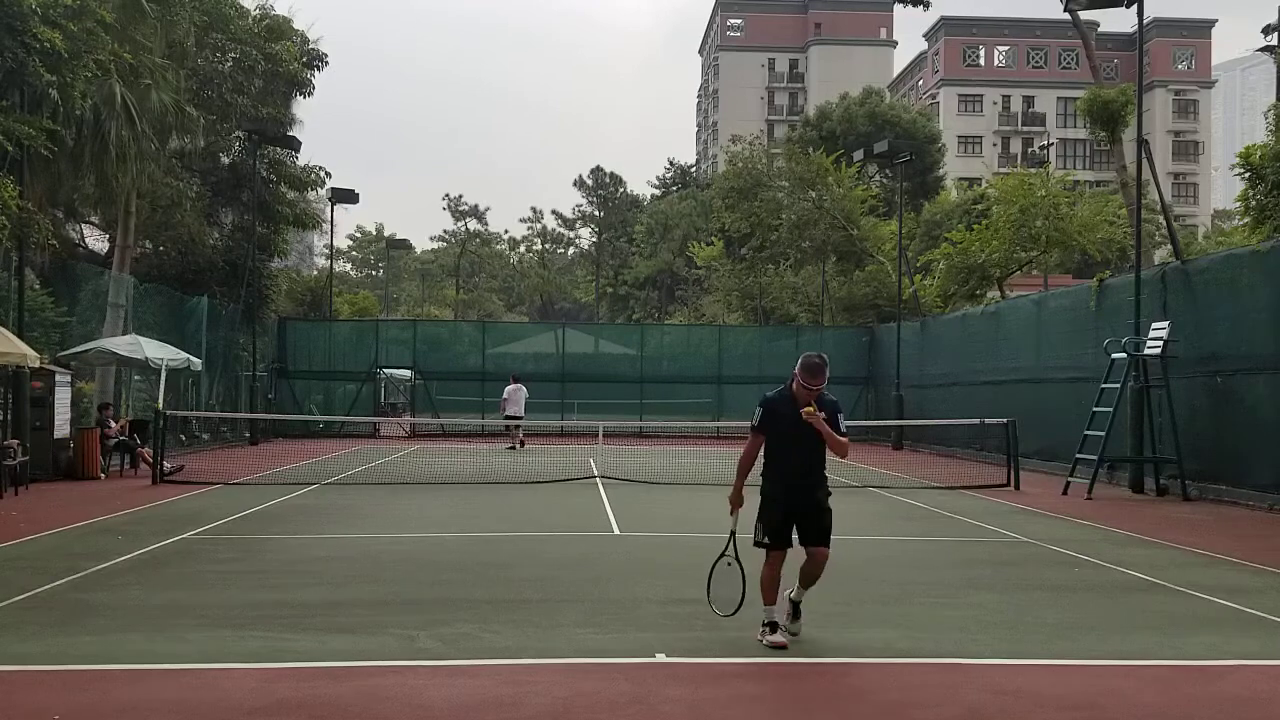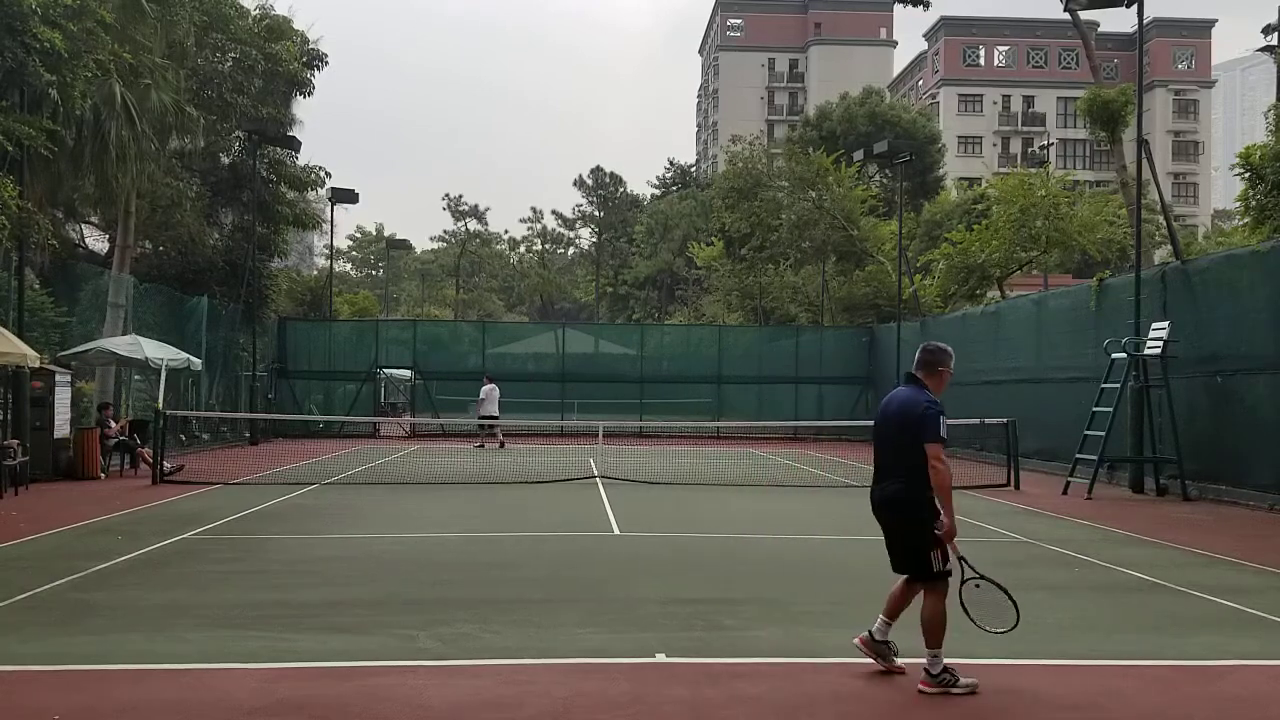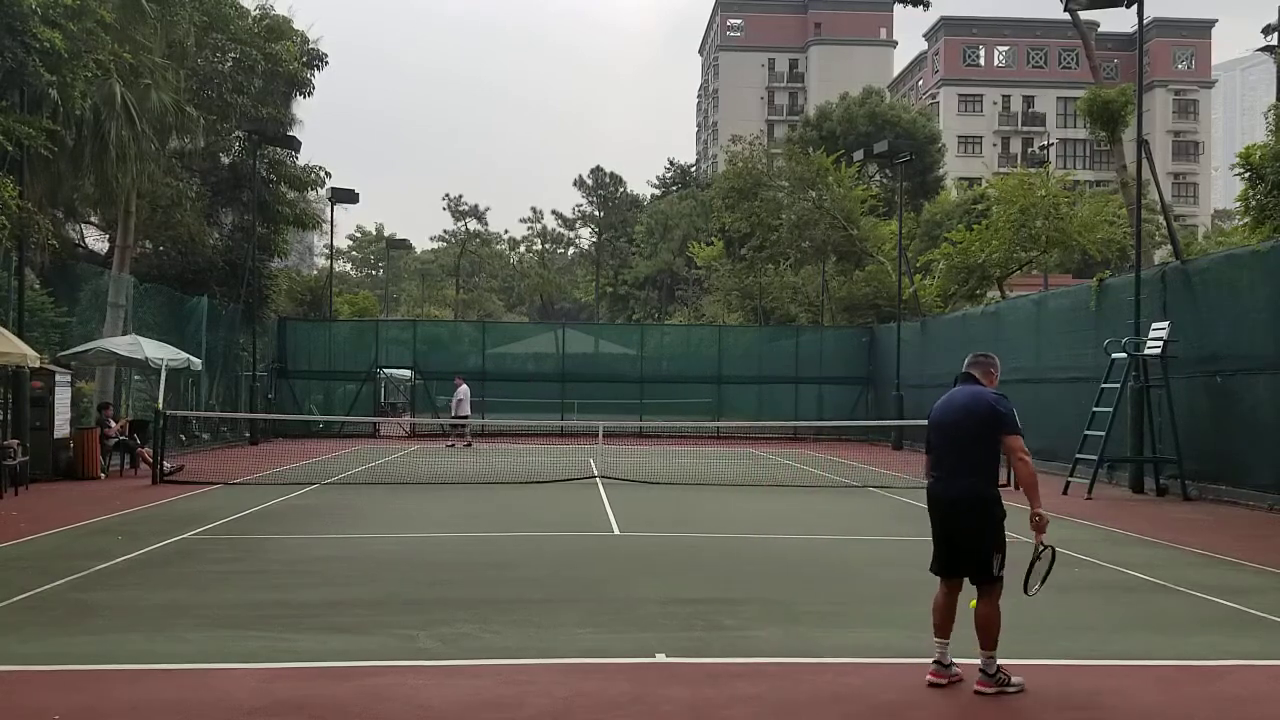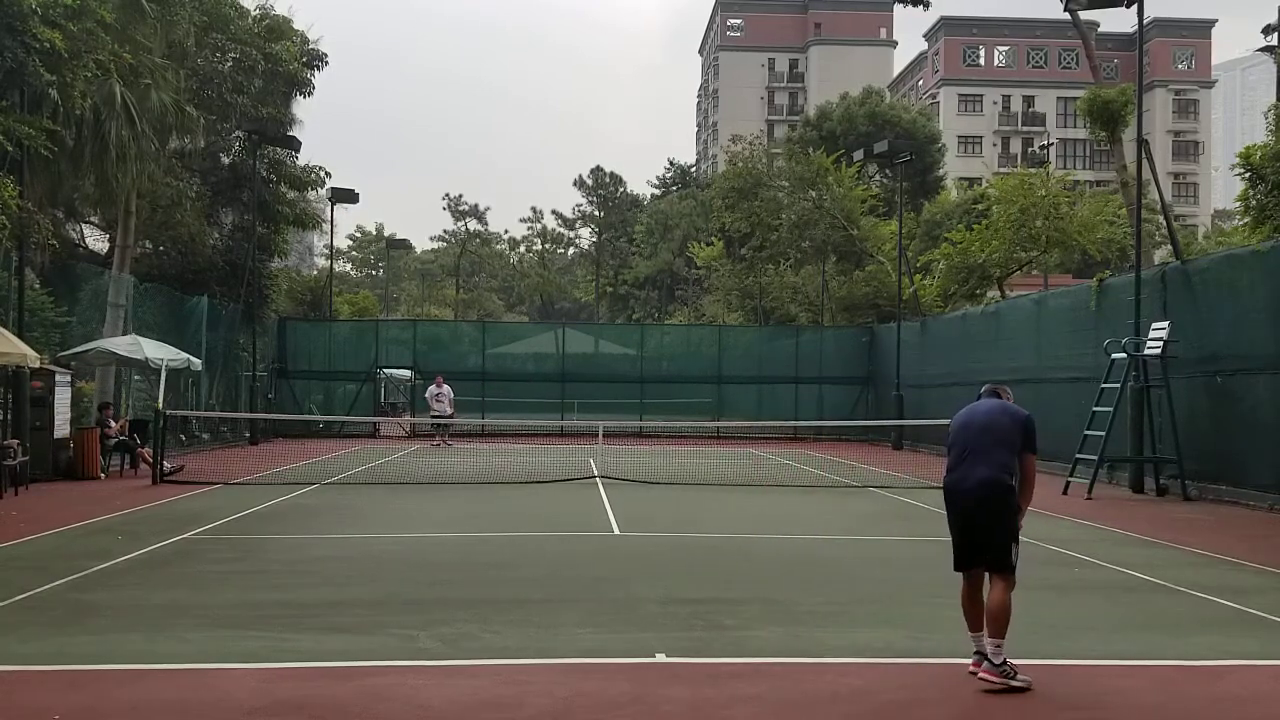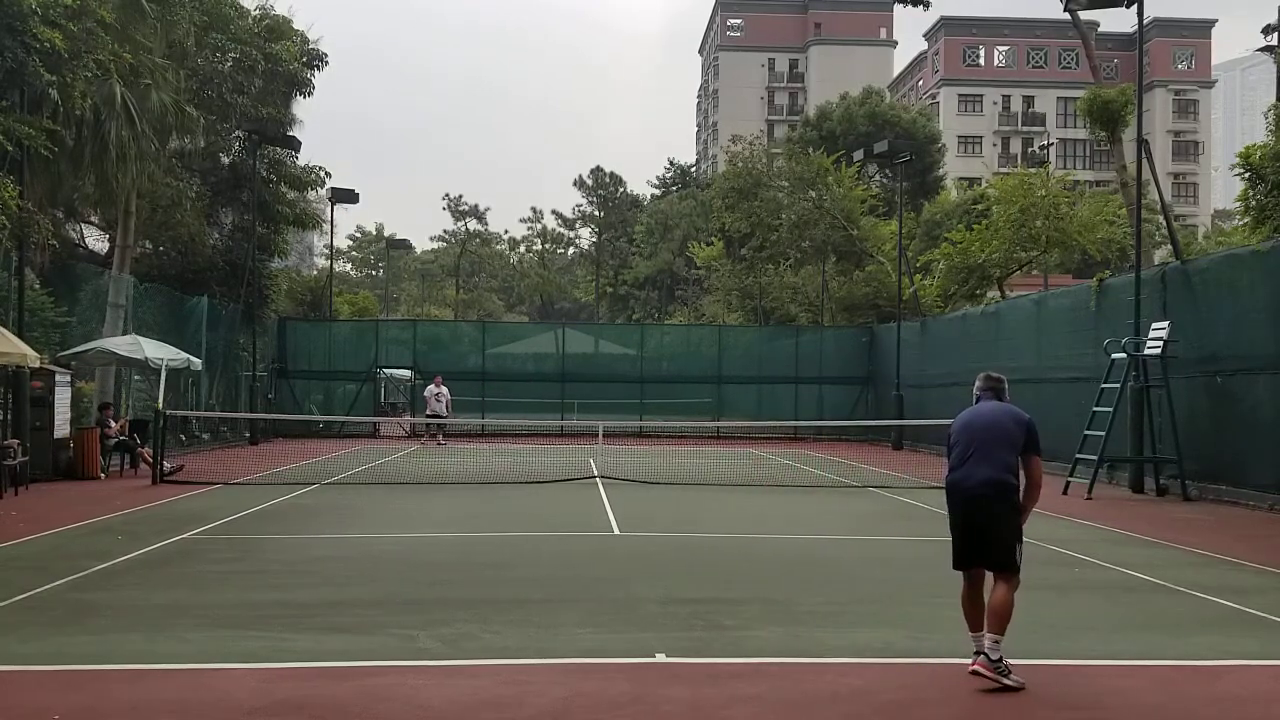
dt=1s
person 1, frame 1
left shoulder: (829, 406)
right shoulder: (771, 402)
left elbow: (843, 450)
right elbow: (752, 447)
left wrist: (822, 427)
right wrist: (737, 487)
left hip: (814, 493)
right hip: (777, 493)
left knee: (819, 555)
right knee: (775, 555)
left ankle: (795, 597)
right ankle: (770, 623)
person 1, frame 2
left shoulder: (891, 400)
right shoulder: (928, 406)
right elbow: (937, 463)
right wrist: (949, 514)
left hip: (885, 499)
right hip: (911, 504)
left knee: (914, 576)
right knee: (935, 586)
left ankle: (877, 637)
right ankle: (935, 673)
person 1, frame 3
left shoulder: (939, 405)
right shoulder: (995, 402)
right elbow: (1019, 458)
right wrist: (1036, 507)
left hip: (940, 503)
right hip: (978, 504)
left knee: (948, 583)
right knee: (988, 589)
left ankle: (940, 663)
right ankle: (989, 673)
person 1, frame 4
left shoulder: (961, 416)
right shoulder: (1021, 416)
right elbow: (1027, 480)
right wrist: (1016, 517)
left hip: (956, 494)
right hip: (995, 494)
left knee: (971, 577)
right knee: (1001, 578)
left ankle: (980, 653)
right ankle: (995, 661)
person 1, frame 5
left shoulder: (961, 419)
right shoulder: (1022, 419)
right elbow: (1035, 483)
right wrist: (1019, 518)
left hip: (958, 494)
right hip: (998, 495)
left knee: (972, 577)
right knee: (1005, 578)
left ankle: (980, 652)
right ankle: (991, 657)
